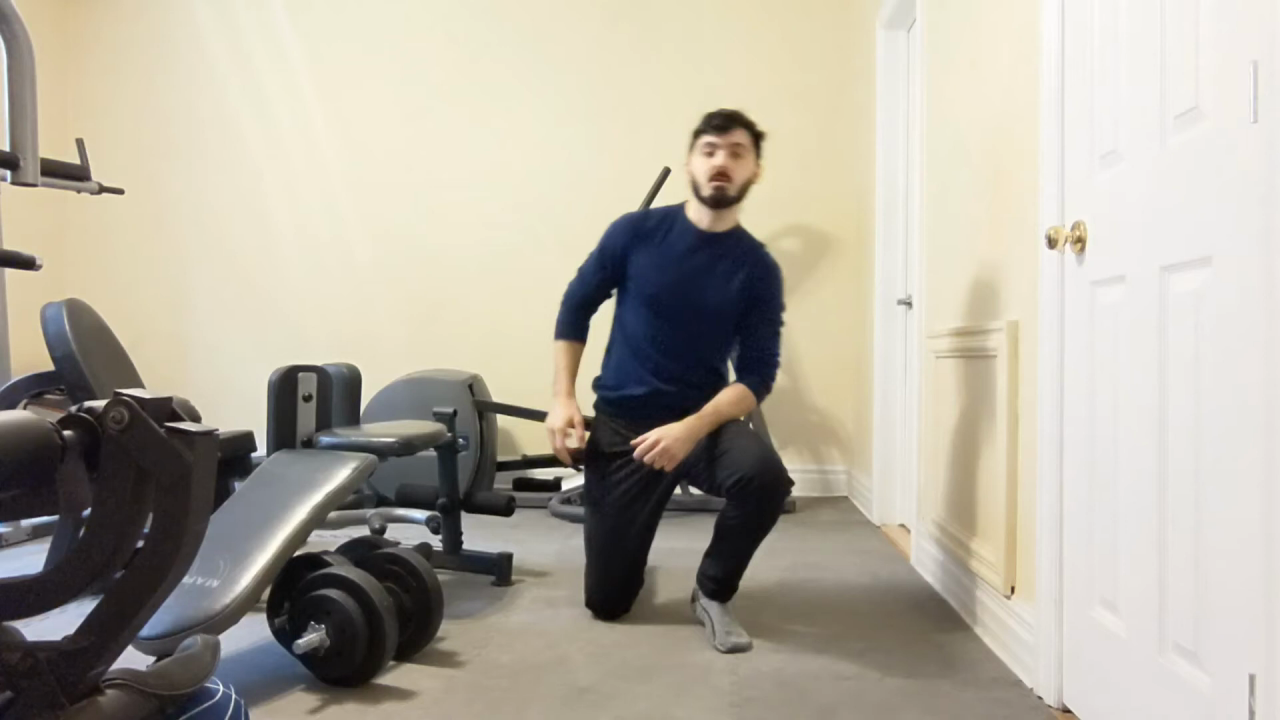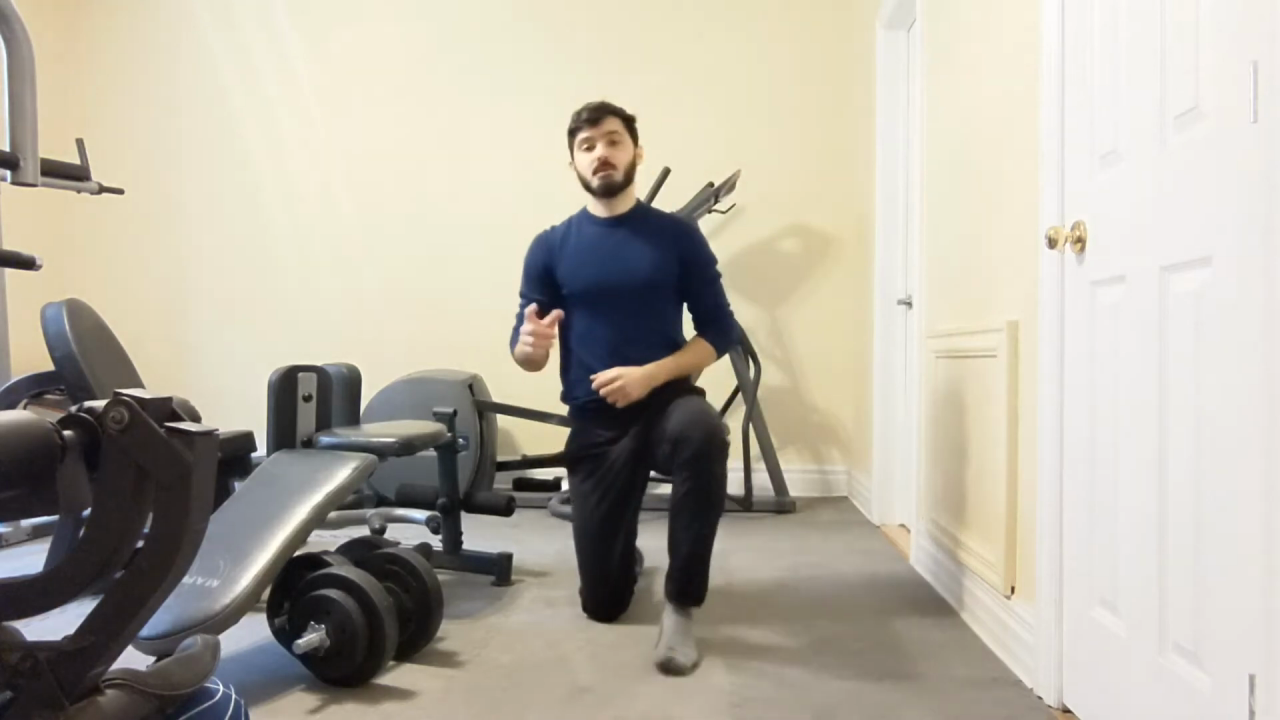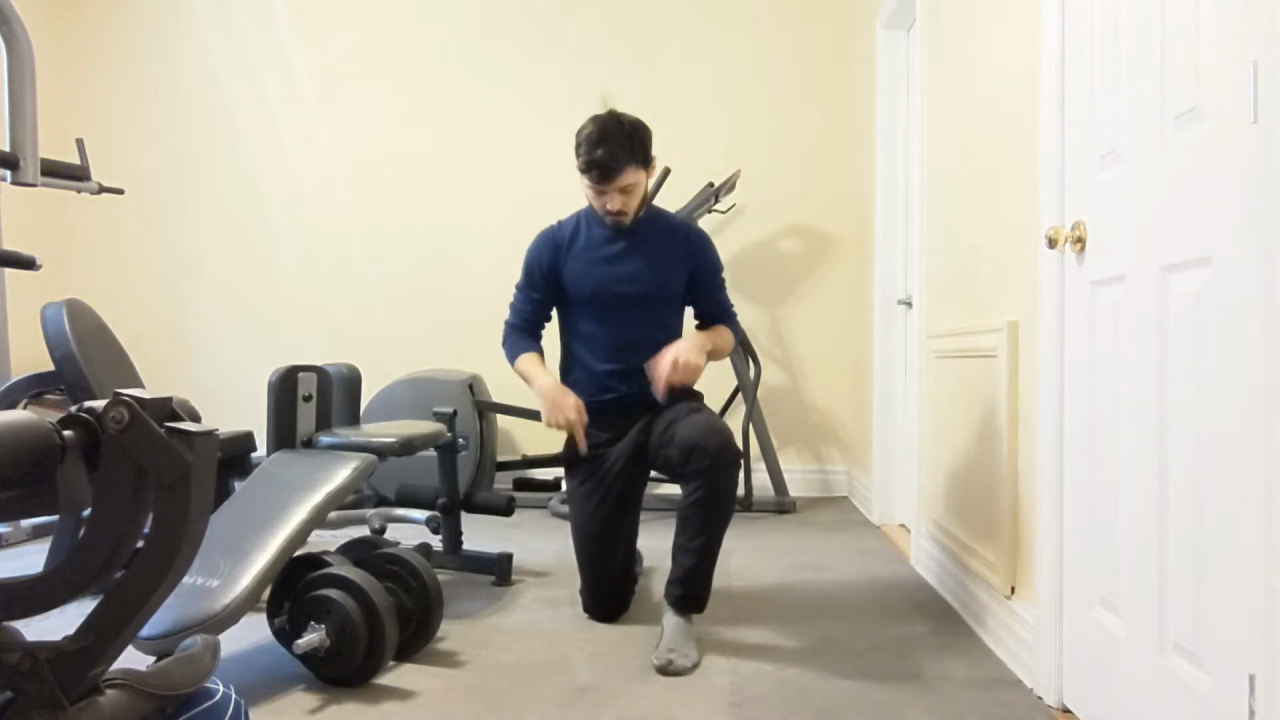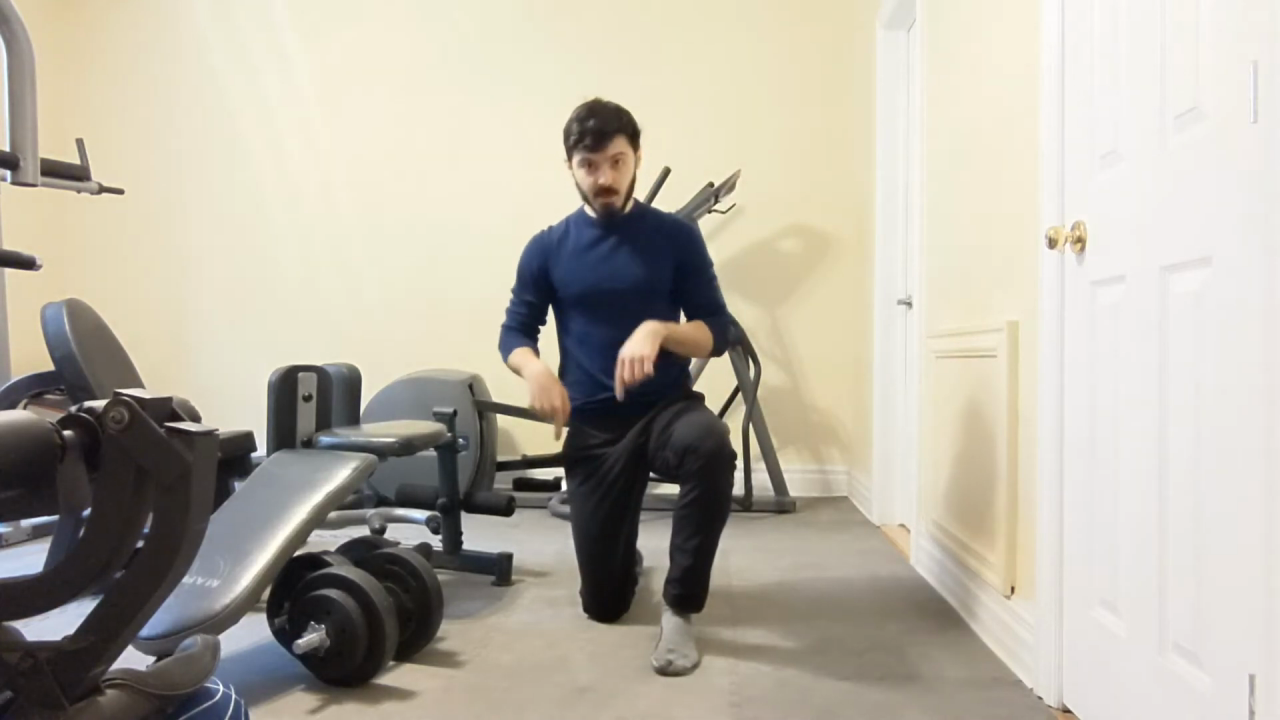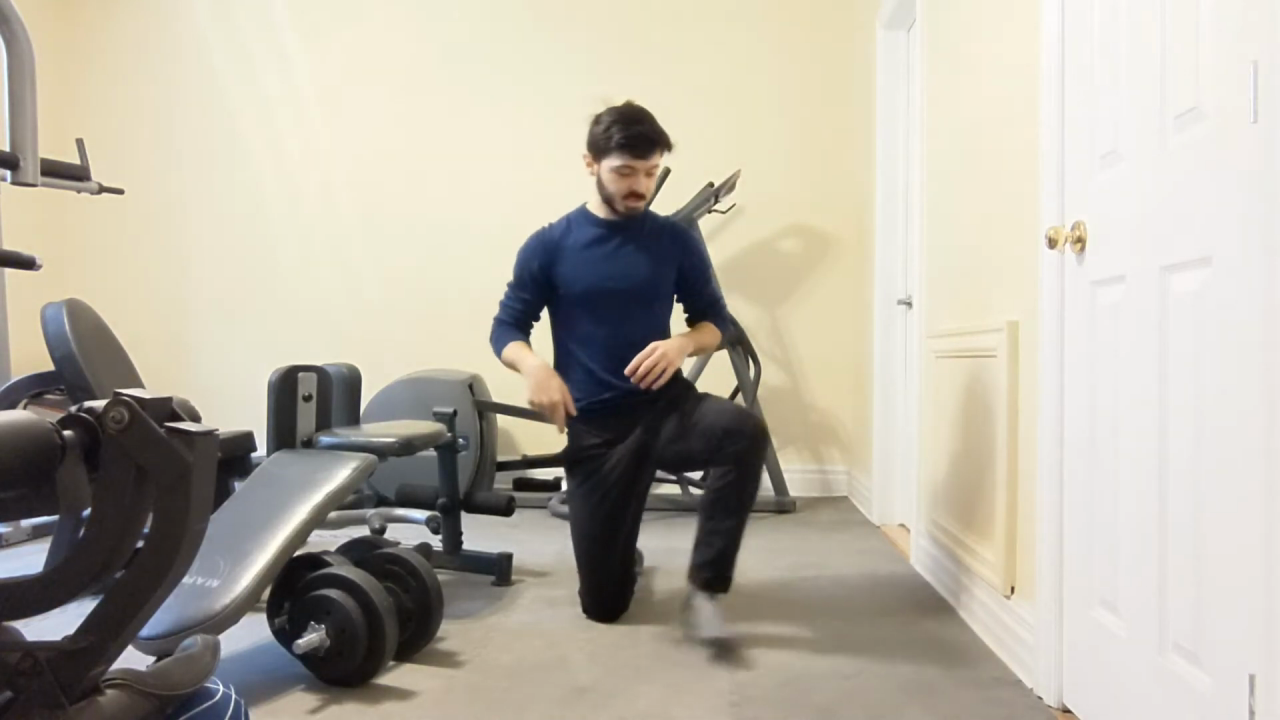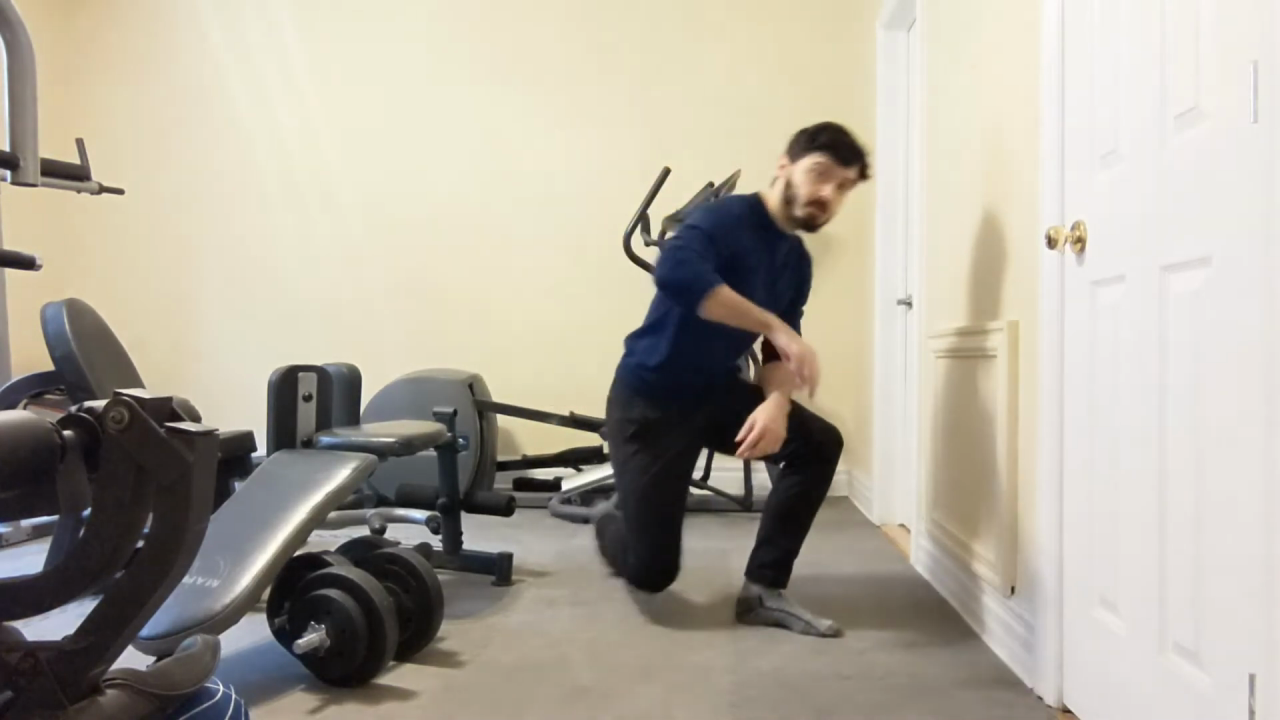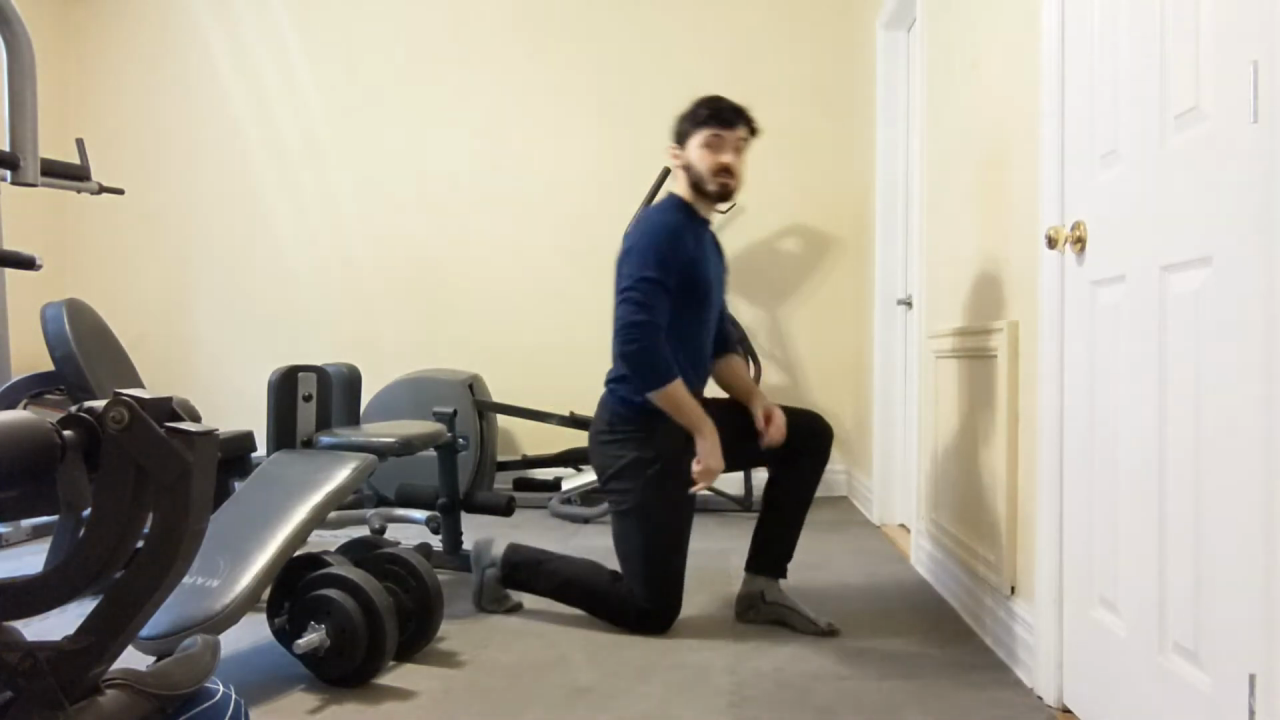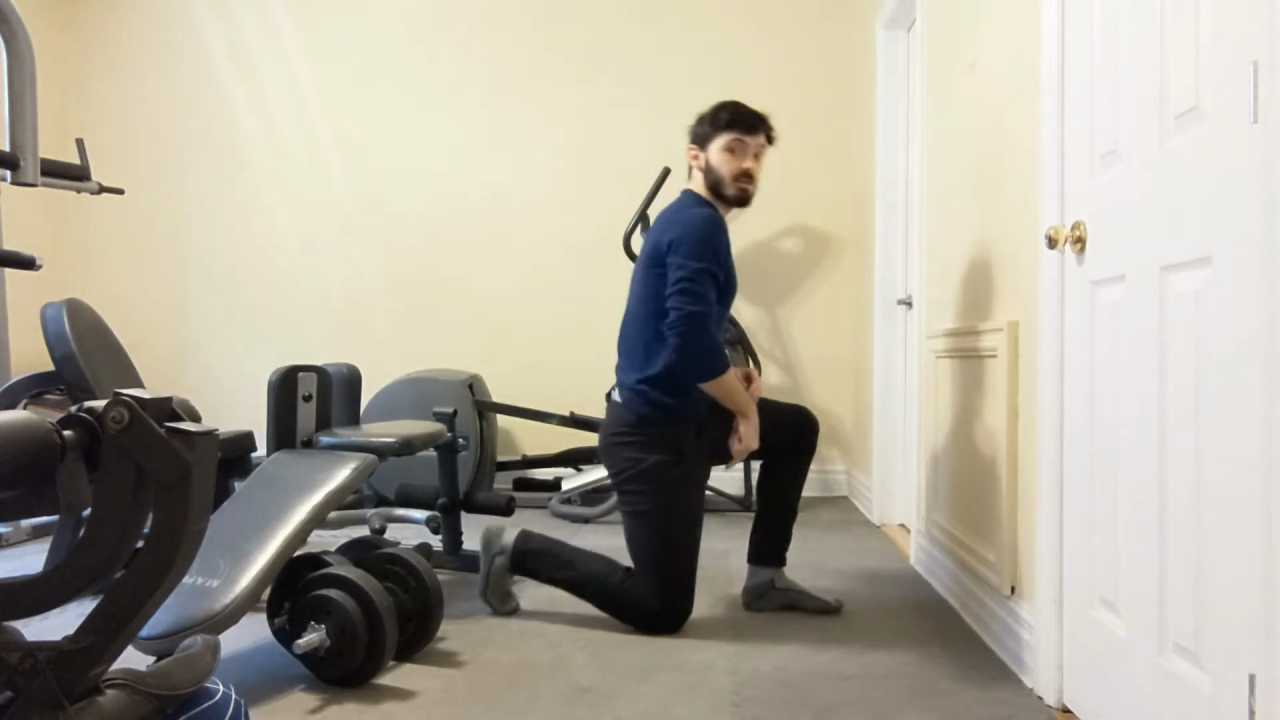
dt=0.7s
person 1, frame 1
left shoulder: (757, 269)
right shoulder: (634, 233)
left elbow: (757, 375)
right elbow: (574, 310)
left wrist: (691, 430)
right wrist: (562, 398)
left hip: (702, 418)
right hip: (620, 422)
left knee: (765, 475)
right knee: (607, 600)
left ankle: (712, 594)
right ankle: (630, 550)
person 1, frame 2
left shoulder: (678, 236)
right shoulder: (551, 247)
left elbow: (719, 331)
right elbow: (524, 344)
left wrist: (650, 374)
right wrist: (531, 343)
left hip: (666, 399)
right hip: (594, 423)
left knee: (703, 435)
right knee: (602, 602)
left ankle: (680, 607)
right ankle: (628, 557)
person 1, frame 3
left shoulder: (686, 241)
right shoulder: (554, 245)
left elbow: (725, 324)
right elbow: (519, 330)
left wrist: (699, 342)
right wrist: (546, 385)
left hip: (667, 406)
right hip: (594, 423)
left knee: (717, 447)
right knee: (602, 602)
left ankle: (681, 609)
right ankle: (627, 559)
person 1, frame 4
left shoulder: (676, 236)
right shoulder: (548, 249)
left elbow: (717, 335)
right elbow: (514, 330)
left wrist: (659, 330)
right wrist: (535, 369)
left hip: (667, 407)
right hip: (592, 425)
left knee: (711, 447)
right knee: (603, 603)
left ankle: (680, 608)
right ankle: (627, 557)
person 1, frame 5
left shoulder: (676, 240)
right shoulder: (549, 246)
left elbow: (715, 320)
right elbow: (508, 331)
left wrist: (682, 344)
right wrist: (534, 367)
left hip: (666, 404)
right hip: (596, 427)
left knee: (743, 430)
right knee: (603, 602)
left ankle: (704, 592)
right ankle: (624, 555)
person 1, frame 6
left shoulder: (797, 261)
right shoulder: (725, 219)
left elbow: (780, 356)
right elbow: (675, 271)
left wrist: (778, 402)
right wrist: (775, 329)
left hip: (716, 392)
right hip: (648, 397)
left knee: (821, 443)
right knee: (651, 571)
left ankle: (762, 591)
right ankle: (614, 521)
person 1, frame 7
left shoulder: (704, 238)
right shoulder: (660, 229)
left elbow: (713, 341)
right elbow: (639, 346)
left wrist: (750, 397)
right wrist: (706, 431)
left hip: (680, 418)
right hip: (639, 434)
left knee: (808, 434)
right knee: (650, 609)
left ankle: (761, 588)
right ankle: (505, 562)
person 1, frame 8
left shoulder: (685, 220)
right shoulder: (699, 224)
right elbow: (691, 339)
left wrist: (728, 376)
right wrist: (746, 410)
left hip: (673, 415)
right hip: (652, 431)
left knee: (797, 427)
right knee: (662, 609)
left ankle: (764, 578)
right ankle: (518, 548)
